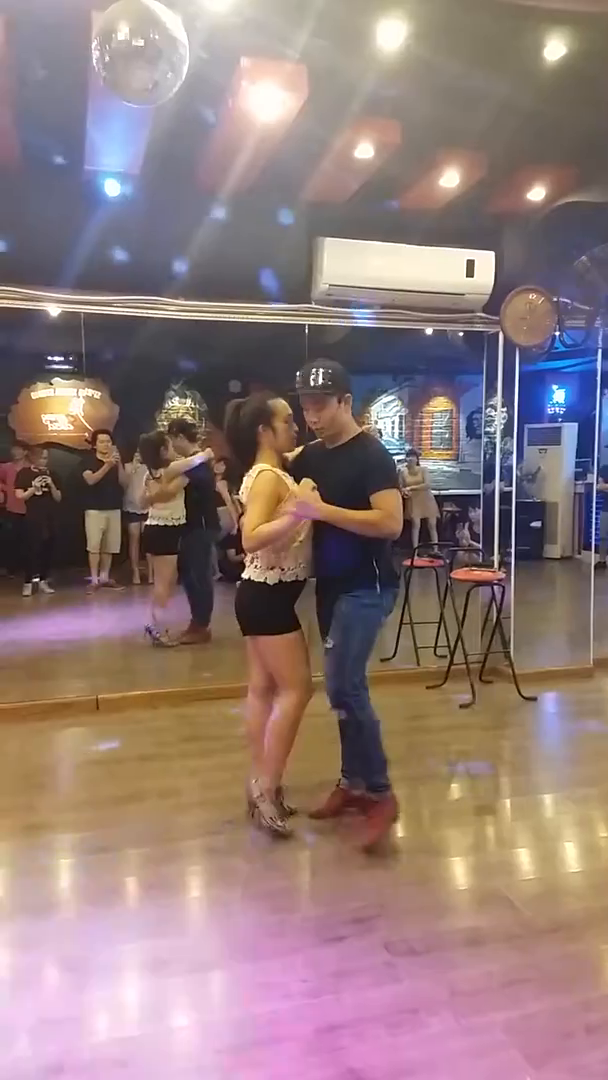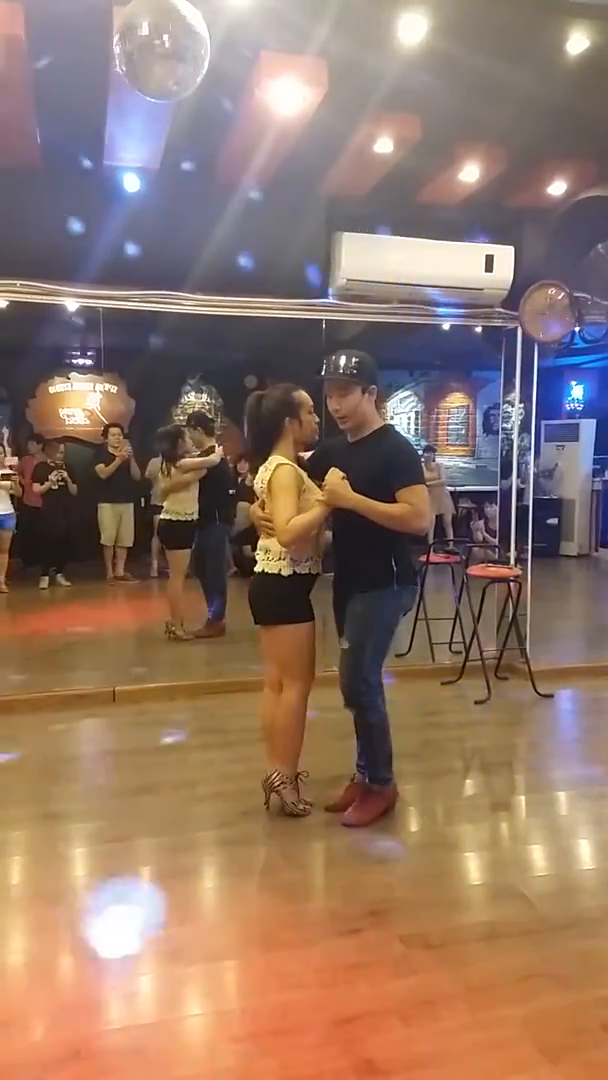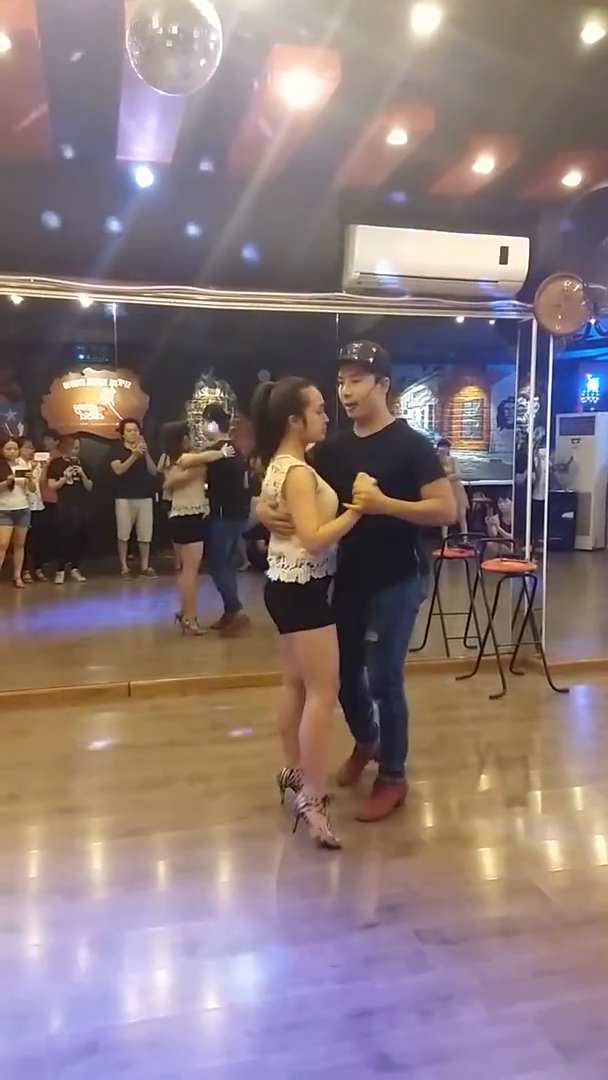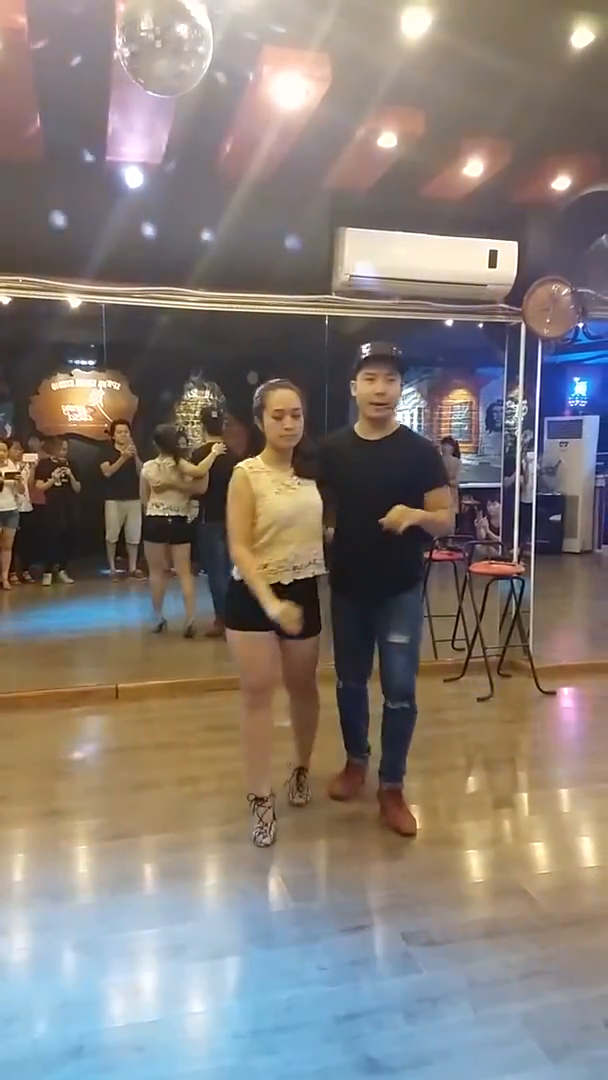
dt=1s
person 1, frame 1
left shoulder: (372, 456)
right shoulder: (310, 457)
left elbow: (391, 523)
left wrist: (323, 511)
left hip: (367, 587)
right hip: (330, 586)
left knee: (343, 686)
right knee: (347, 687)
left ankle: (379, 794)
right ankle: (353, 782)
person 1, frame 2
left shoulder: (396, 450)
right shoulder: (331, 452)
left elbow: (419, 519)
left wrist: (352, 499)
right wrist: (260, 509)
left hip: (384, 585)
right hip: (348, 581)
left knee: (357, 683)
right knee: (361, 682)
left ankle: (382, 785)
right ankle: (365, 775)
person 1, frame 3
left shoulder: (410, 445)
right shoulder: (334, 447)
left elbow: (446, 510)
left wrist: (386, 504)
right wrist: (269, 511)
left hip: (396, 580)
right hip: (349, 576)
left knee: (384, 677)
right knee: (344, 668)
left ankle: (393, 778)
right ankle: (366, 742)
person 1, frame 4
left shoulder: (419, 451)
right shoulder: (332, 450)
left elbow: (446, 519)
left wrist: (414, 515)
left hip: (401, 588)
right hip: (347, 585)
left knee: (399, 689)
right knee: (349, 680)
left ankle: (392, 787)
right ankle: (356, 760)
person 2, frame 1
left shoulder: (270, 473)
right shoulder: (267, 478)
right elbow: (252, 538)
right wrist: (299, 513)
left hip: (261, 593)
right hip: (268, 596)
left knee: (262, 689)
right knee: (295, 690)
left ankle: (261, 785)
right ankle: (266, 789)
person 2, frame 2
left shoulder: (279, 466)
right shoulder: (285, 471)
right elbow: (287, 533)
right wrist: (328, 502)
left hip: (272, 583)
right hip: (284, 585)
left knee: (275, 683)
right knee: (297, 683)
left ankle: (276, 773)
right ankle: (284, 776)
person 2, frame 3
left shoulder: (280, 465)
right shoulder: (298, 473)
right elbow: (314, 540)
right wrist: (357, 510)
left hip: (286, 584)
right hip: (302, 589)
left knee: (295, 684)
right knee: (322, 691)
left ankle: (292, 769)
right ankle: (312, 799)
person 2, frame 4
left shoulder: (309, 473)
right shoulder: (247, 475)
right elbow: (239, 548)
right wrist: (269, 601)
left hip: (302, 595)
right hip: (251, 597)
left knee: (303, 689)
right knee: (257, 696)
left ankle: (301, 768)
right ankle: (261, 797)
